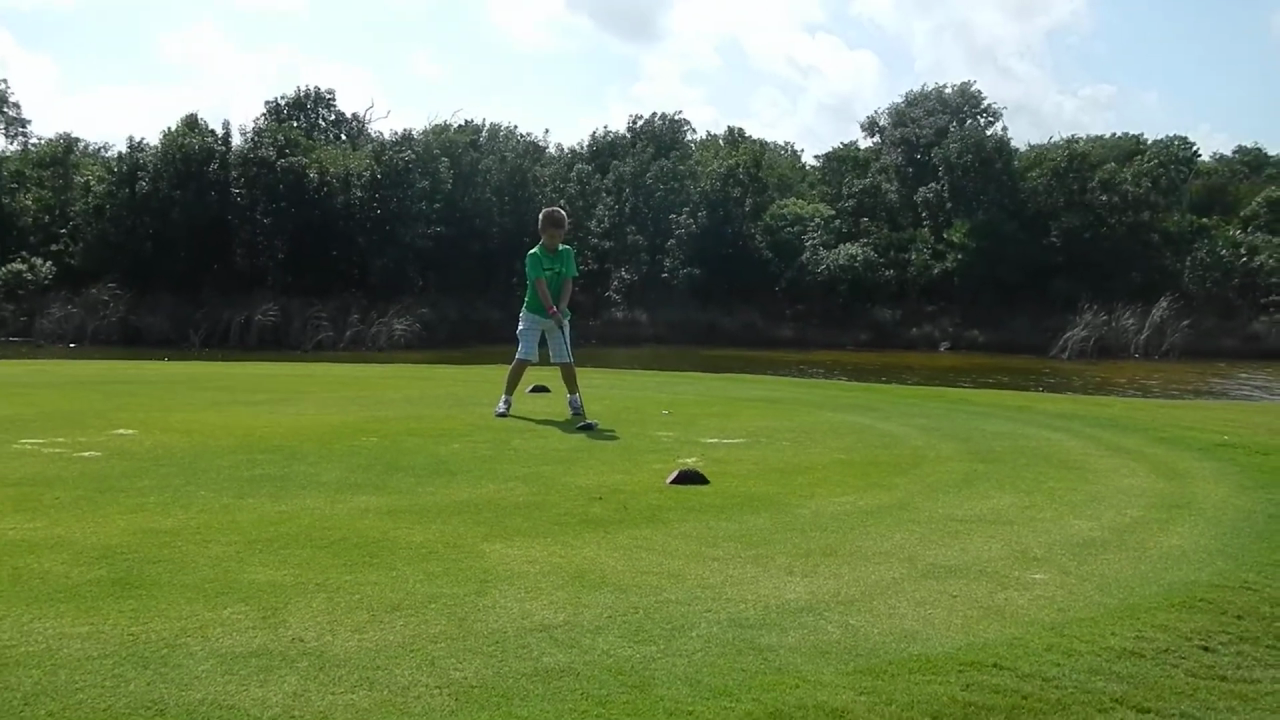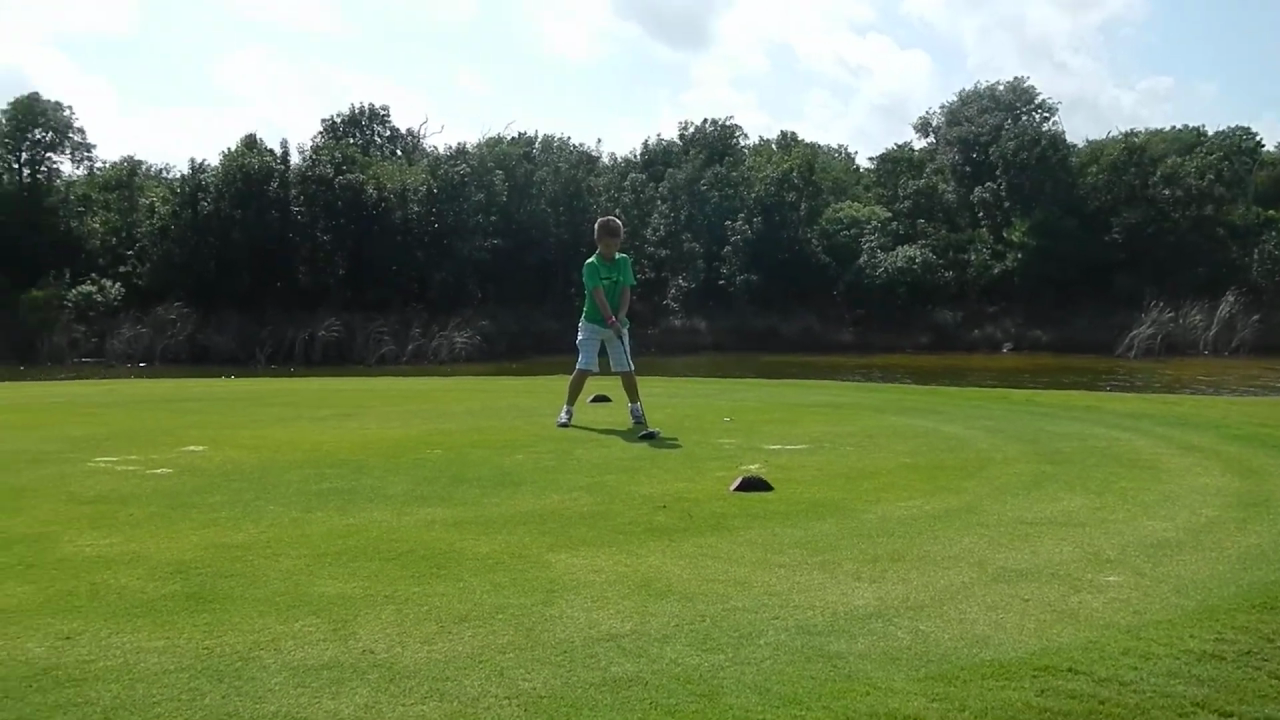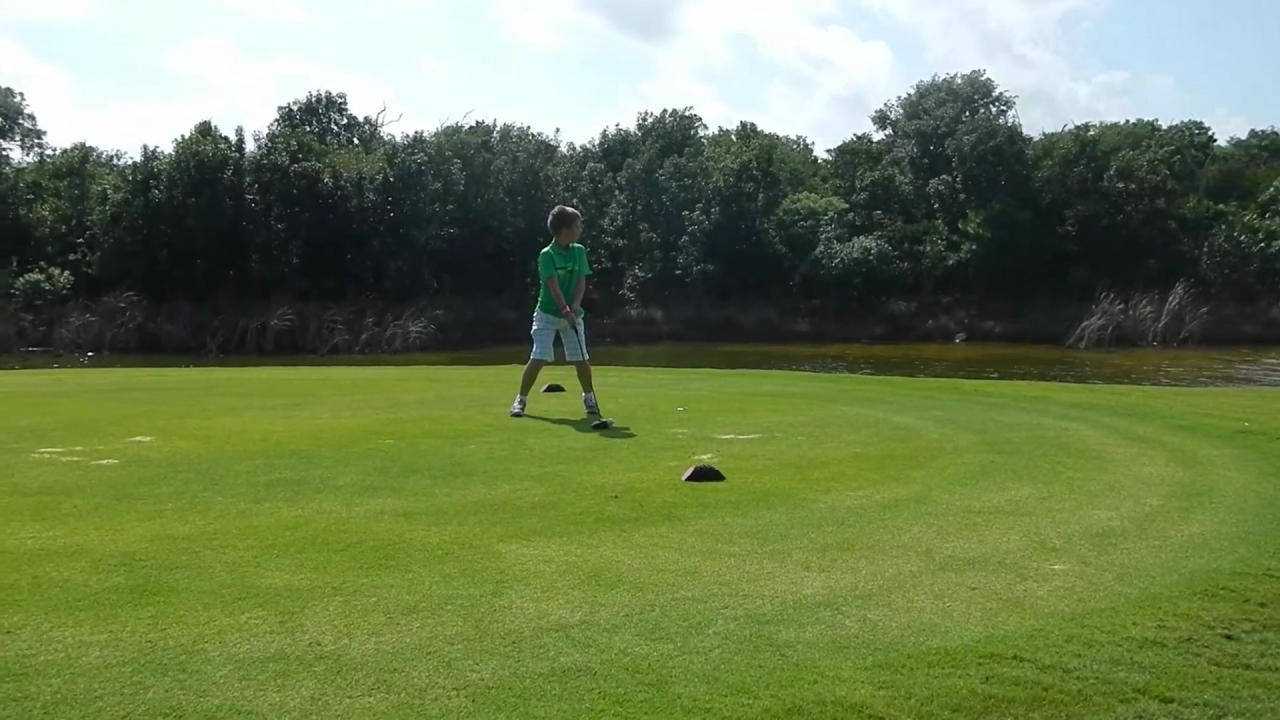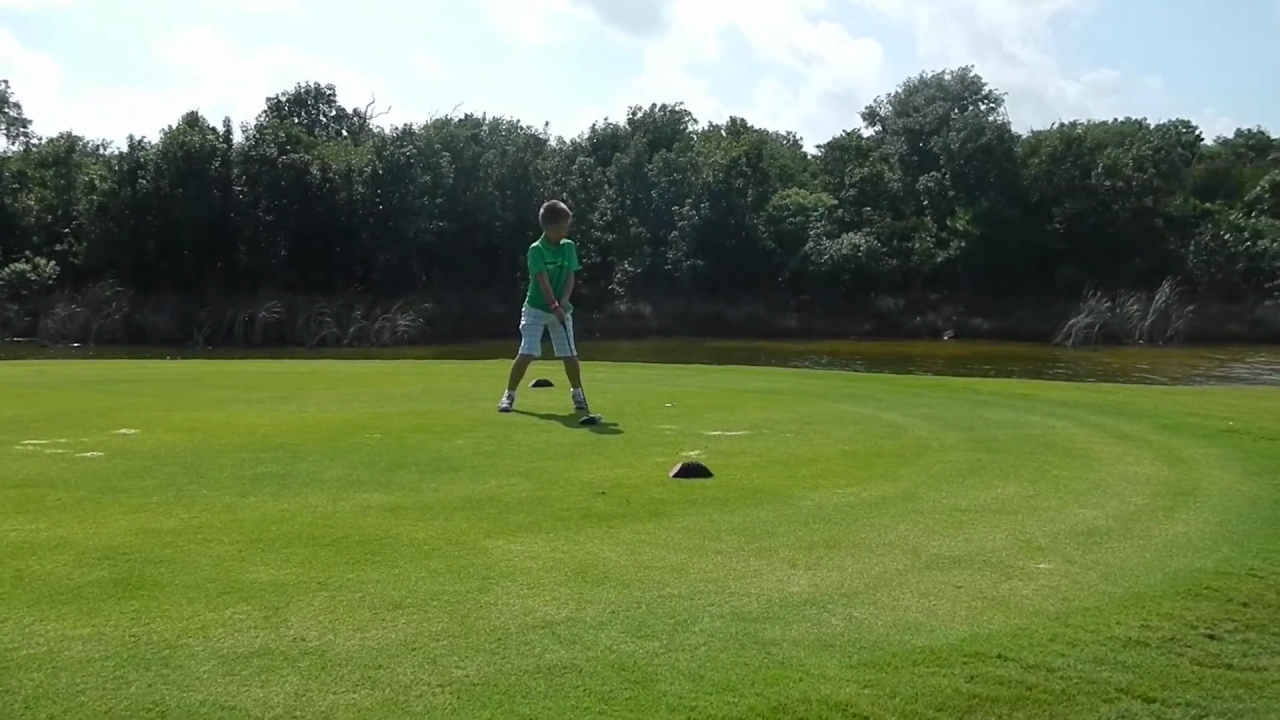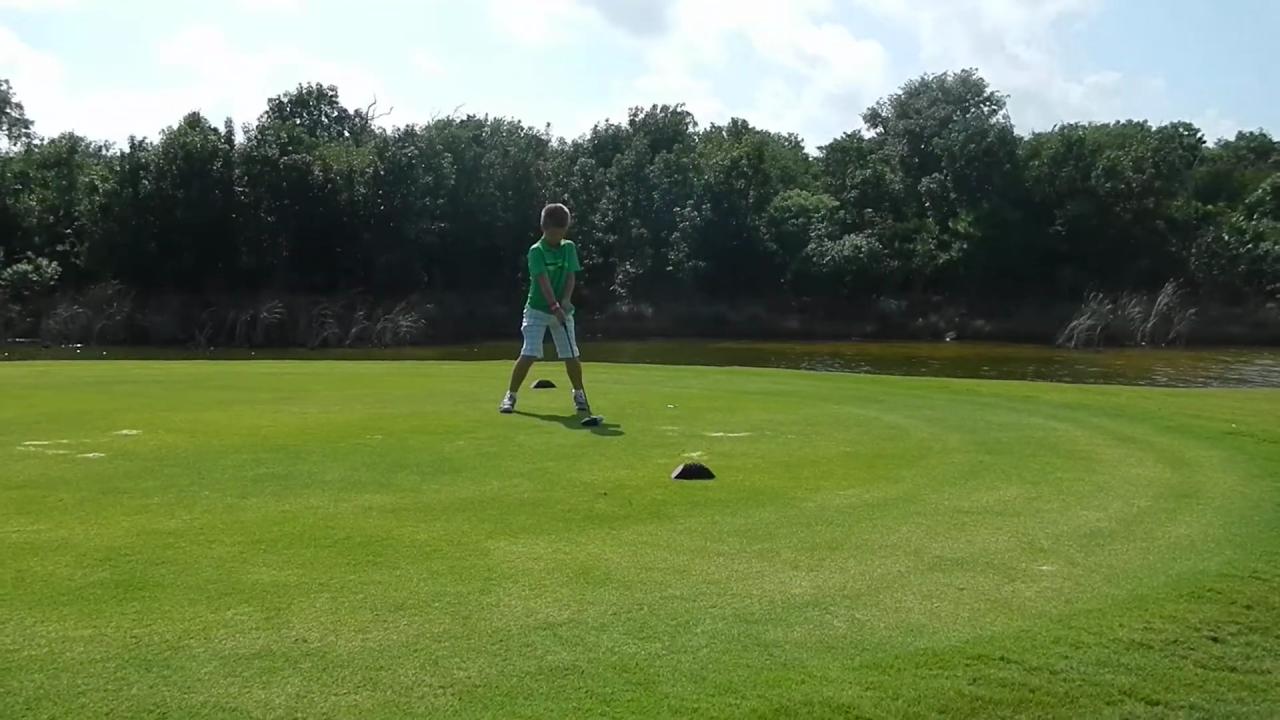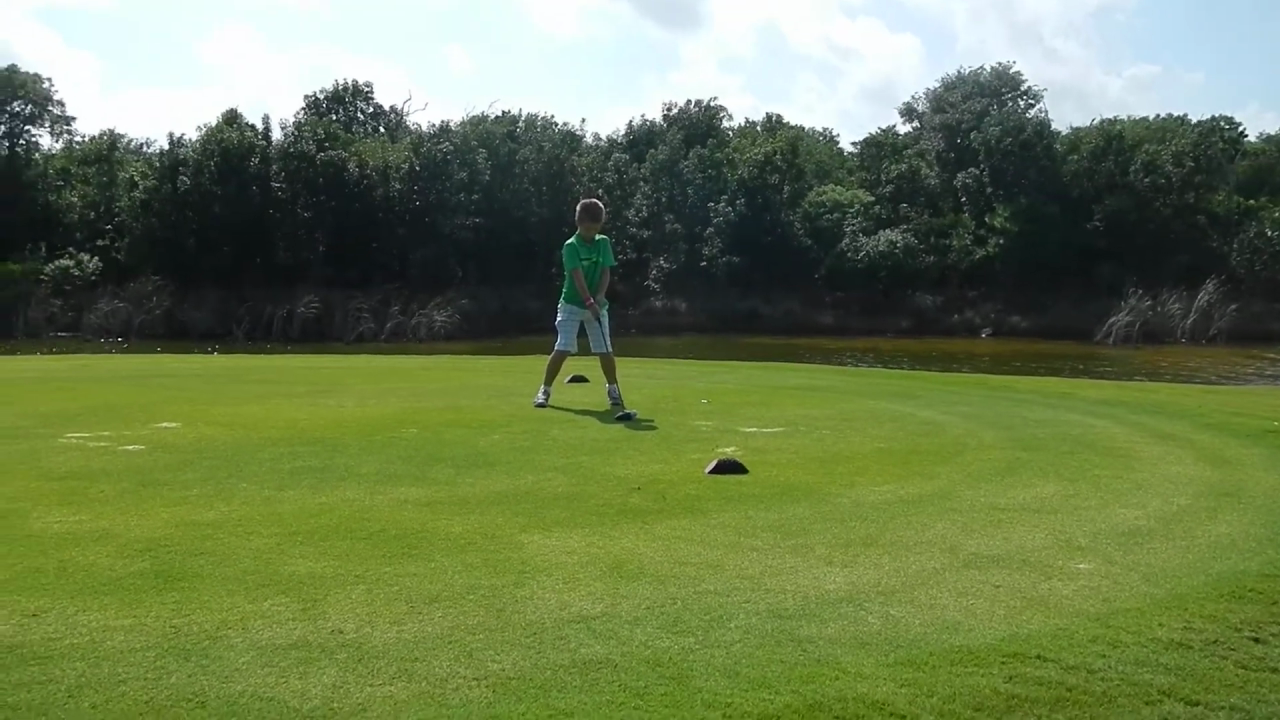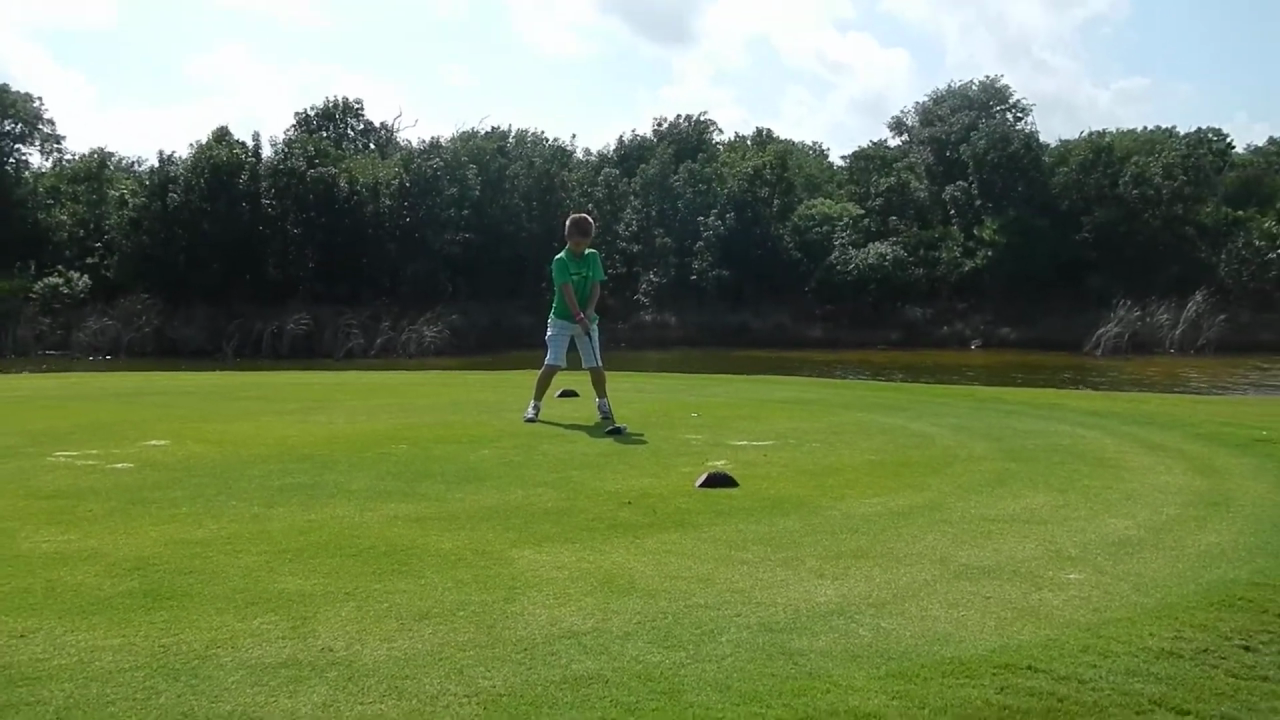
dt=0.4s
person 1, frame 1
left shoulder: (567, 253)
right shoulder: (534, 256)
left elbow: (568, 283)
right elbow: (541, 287)
left wrist: (561, 308)
right wrist: (552, 310)
left hip: (559, 314)
right hip: (533, 314)
left knee: (565, 359)
right knee: (523, 358)
left ankle: (574, 399)
right ankle: (506, 399)
person 1, frame 2
left shoulder: (624, 261)
right shoulder: (591, 265)
left elbow: (626, 292)
right elbow: (599, 296)
left wrist: (620, 316)
right wrist: (610, 320)
left hip: (617, 323)
right hip: (593, 323)
left knee: (626, 369)
right knee: (583, 368)
left ankle: (635, 408)
right ankle: (567, 410)
person 1, frame 3
left shoulder: (579, 251)
right shoulder: (546, 255)
left elbow: (581, 281)
right elbow: (553, 286)
left wrist: (575, 306)
right wrist: (565, 311)
left hip: (572, 313)
right hip: (548, 313)
left knee: (581, 358)
right knee: (538, 358)
left ankle: (589, 398)
right ankle: (521, 399)
person 1, frame 4
left shoulder: (568, 247)
right shoulder: (536, 249)
left elbow: (570, 276)
right elbow: (543, 281)
left wrist: (564, 300)
right wrist: (554, 305)
left hip: (561, 308)
right hip: (536, 308)
left knee: (569, 354)
right knee: (526, 353)
left ankle: (577, 393)
right ankle: (509, 394)
person 1, frame 5
left shoulder: (569, 247)
right shoulder: (536, 251)
left elbow: (571, 277)
right elbow: (544, 282)
left wrist: (565, 301)
right wrist: (554, 307)
left hip: (562, 309)
right hip: (537, 310)
left knee: (571, 355)
right knee: (528, 355)
left ankle: (579, 395)
right ankle: (511, 396)
person 1, frame 6
left shoulder: (604, 242)
right shoulder: (570, 246)
left elbow: (606, 272)
right elbow: (578, 277)
left wrist: (599, 296)
right wrist: (589, 302)
left hip: (596, 304)
right hip: (572, 304)
left knee: (605, 350)
right knee: (562, 349)
left ankle: (613, 389)
right ankle: (544, 390)
person 1, frame 7
left shoulder: (593, 256)
right shoulder: (560, 261)
left elbow: (595, 287)
right elbow: (567, 292)
left wrist: (589, 310)
right wrist: (578, 316)
left hip: (586, 319)
right hip: (562, 319)
left knee: (595, 364)
right knee: (552, 364)
left ankle: (603, 403)
right ankle: (534, 405)
